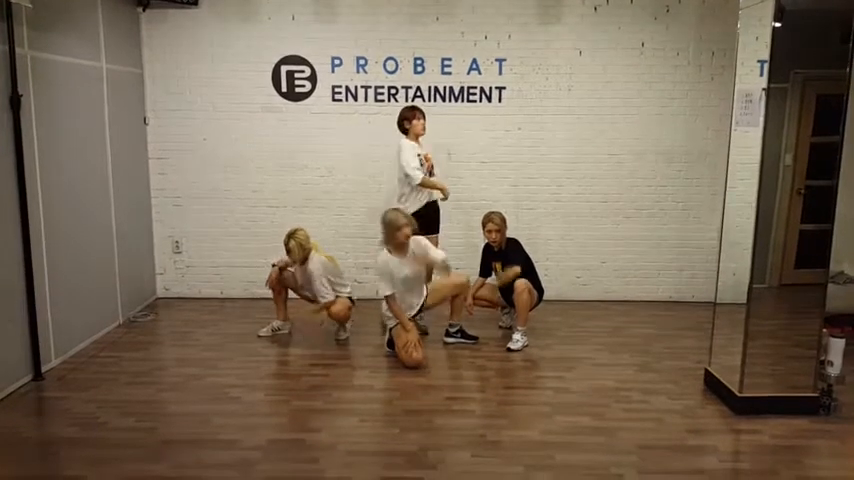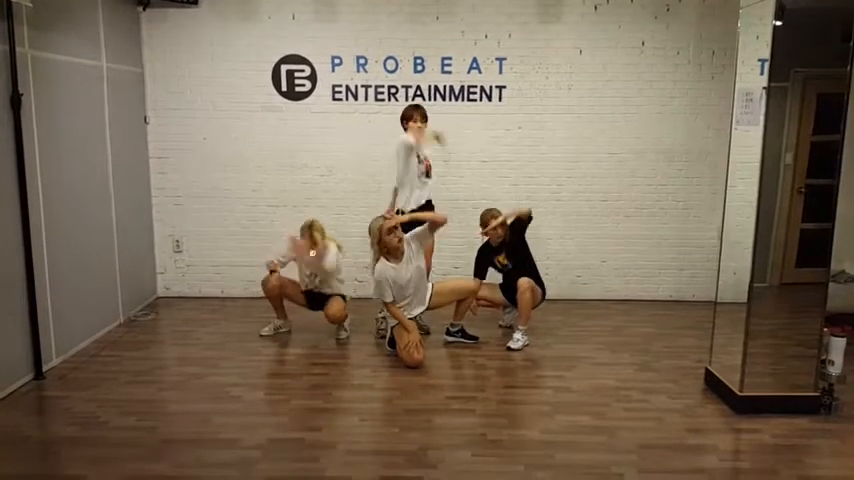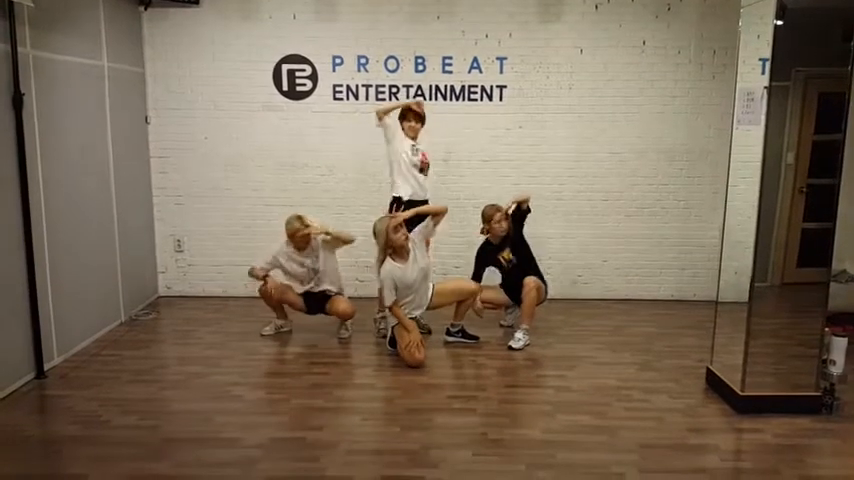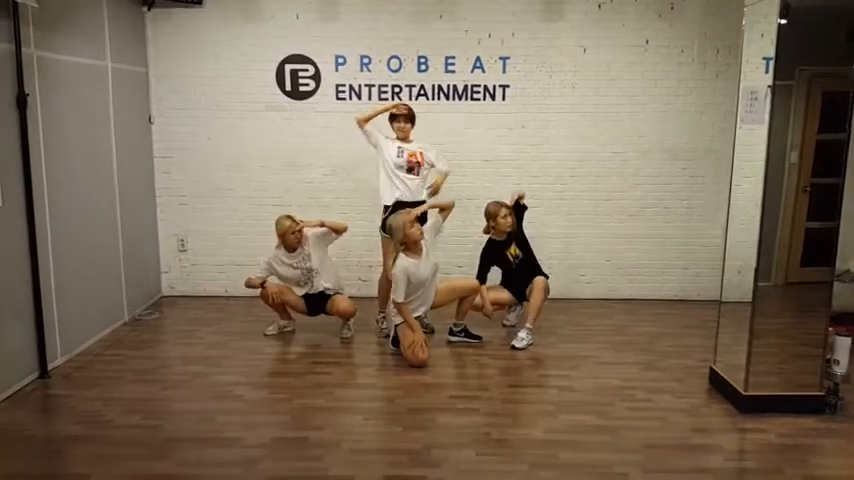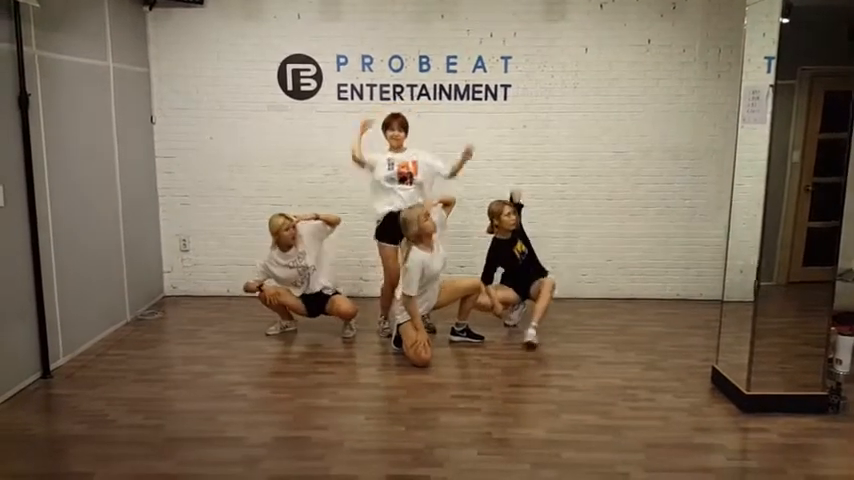
dt=0.2s
person 1, frame 1
left shoulder: (421, 147)
right shoulder: (405, 146)
right elbow: (416, 178)
right wrist: (441, 186)
left hip: (430, 208)
right hip: (412, 211)
left knee: (429, 266)
person 1, frame 2
left shoulder: (419, 147)
right shoulder: (404, 141)
right elbow: (414, 141)
left wrist: (393, 205)
right wrist: (433, 136)
left hip: (426, 208)
right hip: (408, 210)
left knee: (425, 268)
right ankle: (383, 315)
person 1, frame 3
left shoulder: (420, 148)
right shoulder: (396, 139)
right elbow: (380, 113)
right wrist: (407, 104)
left hip: (421, 206)
right hip: (402, 205)
left ankle: (415, 314)
right ankle: (381, 315)
person 1, frame 4
left shoulder: (423, 148)
right shoulder: (384, 144)
left elbow: (442, 167)
right elbow: (360, 121)
left wrist: (439, 180)
right wrist: (387, 107)
left hip: (418, 208)
right hip: (394, 208)
right knee: (390, 270)
left ankle: (419, 314)
right ankle: (381, 316)
person 1, frame 5
left shoulder: (420, 156)
right shoulder: (379, 158)
left elbow: (449, 172)
right elbow: (357, 158)
left wrist: (463, 158)
right wrist: (361, 132)
right hip: (389, 219)
right knee: (391, 277)
left ankle: (422, 315)
right ankle: (384, 319)
person 2, frame 1
left shoulder: (419, 243)
right shoulder: (383, 261)
left elbow: (445, 270)
right elbow: (390, 300)
left wrist: (428, 261)
right wrist: (409, 330)
left hip: (421, 297)
right hip: (399, 313)
left knee: (463, 282)
right knee: (414, 360)
left ankle: (453, 331)
right ankle: (396, 336)
person 2, frame 2
left shoulder: (412, 240)
right shoulder: (382, 270)
left elbow: (442, 220)
right elbow: (390, 305)
left wrist: (408, 217)
right wrist: (411, 330)
left hip: (425, 295)
right hip: (403, 312)
left knee: (472, 286)
right knee: (414, 360)
left ankle: (454, 330)
right ankle: (396, 336)
person 2, frame 3
left shoulder: (416, 238)
right shoulder: (388, 270)
left elbow: (443, 210)
right elbow: (392, 306)
left wrist: (413, 211)
right wrist: (412, 331)
left hip: (426, 295)
right hip: (404, 312)
left knee: (472, 288)
right knee: (416, 359)
left ankle: (455, 330)
right ankle: (397, 335)
person 2, frame 4
left shoulder: (427, 235)
right shoulder: (402, 266)
left elbow: (450, 205)
right elbow: (399, 304)
left wrist: (427, 205)
right wrist: (417, 331)
left hip: (429, 295)
right hip: (407, 311)
left knee: (473, 286)
right knee: (419, 359)
left ankle: (457, 330)
right ankle: (400, 335)
person 2, frame 5
left shoulder: (434, 232)
right shoulder: (415, 259)
left elbow: (452, 202)
right elbow: (408, 298)
left wrist: (438, 201)
right wrist: (420, 331)
left hip: (432, 295)
right hip: (408, 310)
left knee: (475, 285)
right knee: (422, 359)
left ankle: (459, 329)
right ankle: (402, 333)
person 3, frame 1
left shoulder: (512, 245)
right shoulder: (488, 249)
left elbow: (516, 270)
right elbow: (483, 276)
left wrist: (496, 285)
right wrist: (469, 295)
left hip: (530, 293)
right hip: (507, 291)
left knee: (520, 284)
right knee: (468, 293)
left ankle: (521, 335)
right ankle: (508, 309)
person 3, frame 2
left shoulder: (513, 234)
right shoulder: (484, 250)
left elbow: (527, 212)
right elbow: (479, 277)
left wrist: (503, 218)
left hip: (532, 290)
right hip: (508, 290)
left knee: (523, 282)
left ankle: (522, 334)
right ankle: (509, 308)
person 3, frame 3
left shoulder: (513, 228)
right shoulder: (484, 250)
left elbow: (526, 199)
right elbow: (476, 279)
left wrist: (513, 203)
left hip: (535, 288)
right hip: (510, 290)
left knee: (530, 281)
left ankle: (523, 332)
right ankle: (512, 308)
person 3, frame 4
left shoulder: (515, 226)
right shoulder: (489, 249)
left elbow: (520, 196)
right elbow: (481, 279)
left wrist: (516, 198)
right wrist: (486, 302)
left hip: (532, 284)
right hip: (511, 288)
left knee: (540, 282)
right knee: (475, 302)
left ankle: (527, 332)
right ankle: (514, 306)
person 3, frame 5
left shoulder: (515, 226)
right shoulder: (496, 249)
left elbow: (515, 196)
right elbow: (486, 280)
left wrist: (515, 196)
right wrist: (496, 303)
left hip: (535, 281)
right hip: (513, 286)
left knee: (549, 284)
right knee: (481, 302)
left ankle: (532, 330)
right ankle: (516, 305)
person 4, frame 1
left shoulder: (315, 266)
right shoulder: (301, 252)
left elbow: (328, 300)
right elbow: (285, 262)
right wrist: (277, 267)
left hip: (339, 295)
right hip: (316, 294)
left knee: (337, 313)
right knee: (275, 278)
left ankle: (343, 322)
right ankle: (282, 321)
person 4, frame 2
left shoulder: (331, 248)
right shoulder: (297, 247)
left elbow: (329, 269)
right elbow: (273, 262)
left wrist: (310, 253)
right wrist: (274, 272)
left hip: (331, 294)
right hip: (308, 293)
left knee: (334, 315)
right knee: (269, 283)
left ankle: (342, 322)
right ankle: (282, 321)
person 4, frame 3
left shoulder: (322, 242)
right shoulder: (283, 253)
left elbow: (350, 239)
right elbow: (253, 271)
left wrist: (324, 231)
right wrist: (266, 277)
left hip: (329, 296)
right hip: (304, 297)
left knee: (346, 311)
right knee: (266, 290)
left ankle: (344, 322)
right ankle: (282, 320)
person 4, frame 4
left shoulder: (313, 238)
right shoulder: (275, 259)
left elbow: (343, 228)
right elbow: (249, 282)
left wrist: (319, 223)
right wrist: (265, 284)
left hip: (328, 295)
right hip: (304, 300)
left knee: (347, 309)
right knee: (267, 293)
left ankle: (347, 321)
right ankle: (285, 321)
person 4, frame 5
left shoulder: (308, 236)
right shoulder: (271, 260)
left elbow: (336, 220)
right elbow: (248, 286)
left wrist: (313, 216)
right wrist: (262, 287)
left hip: (326, 294)
right hip: (302, 301)
left knee: (348, 311)
right knee: (265, 295)
left ankle: (348, 322)
right ankle: (287, 321)
